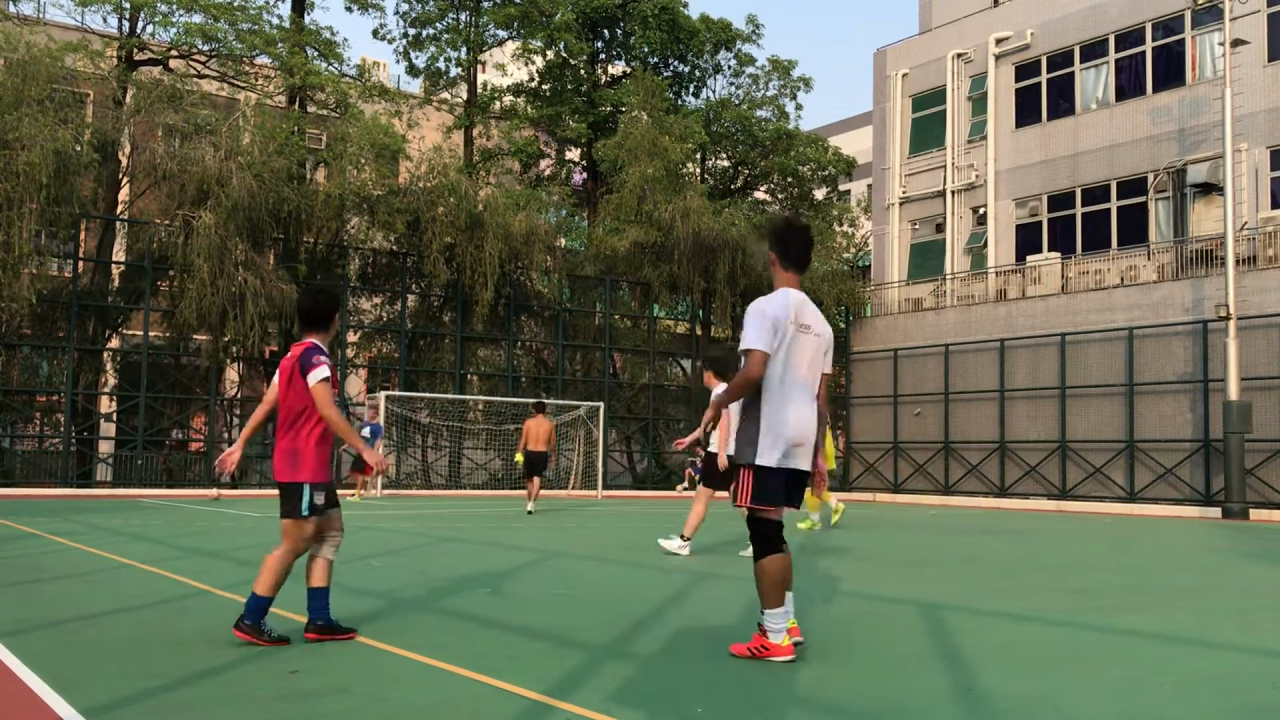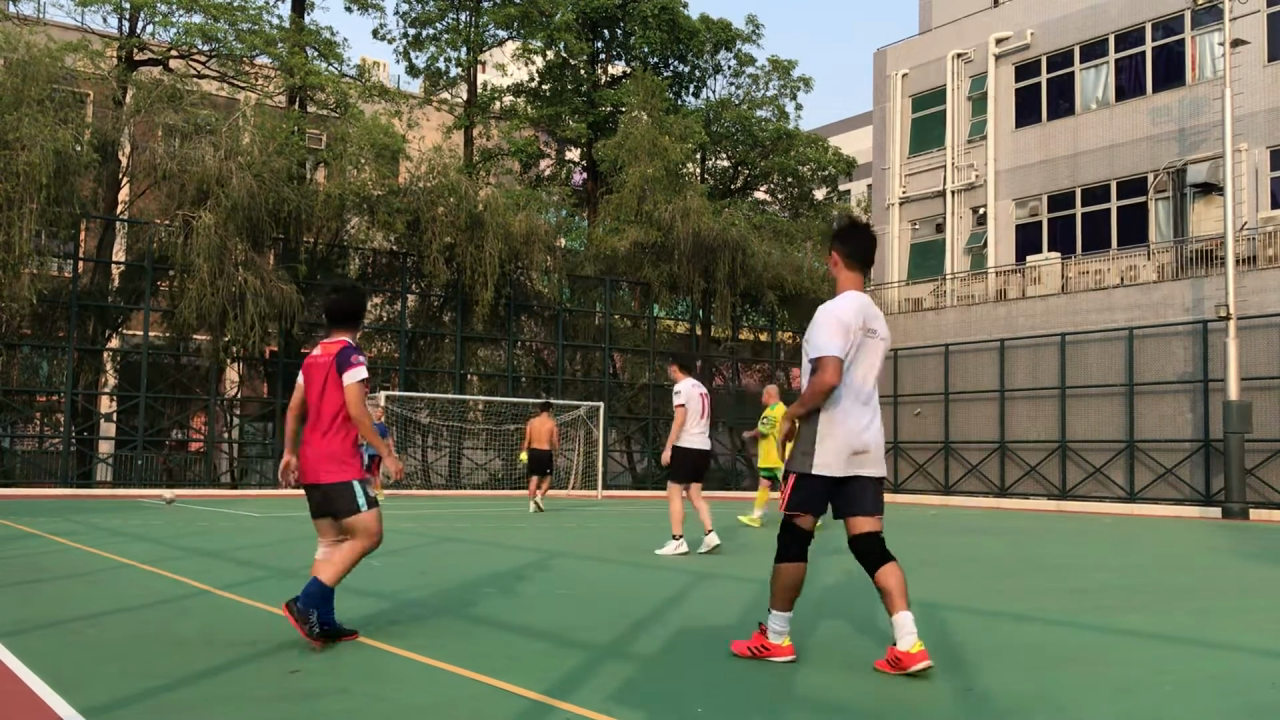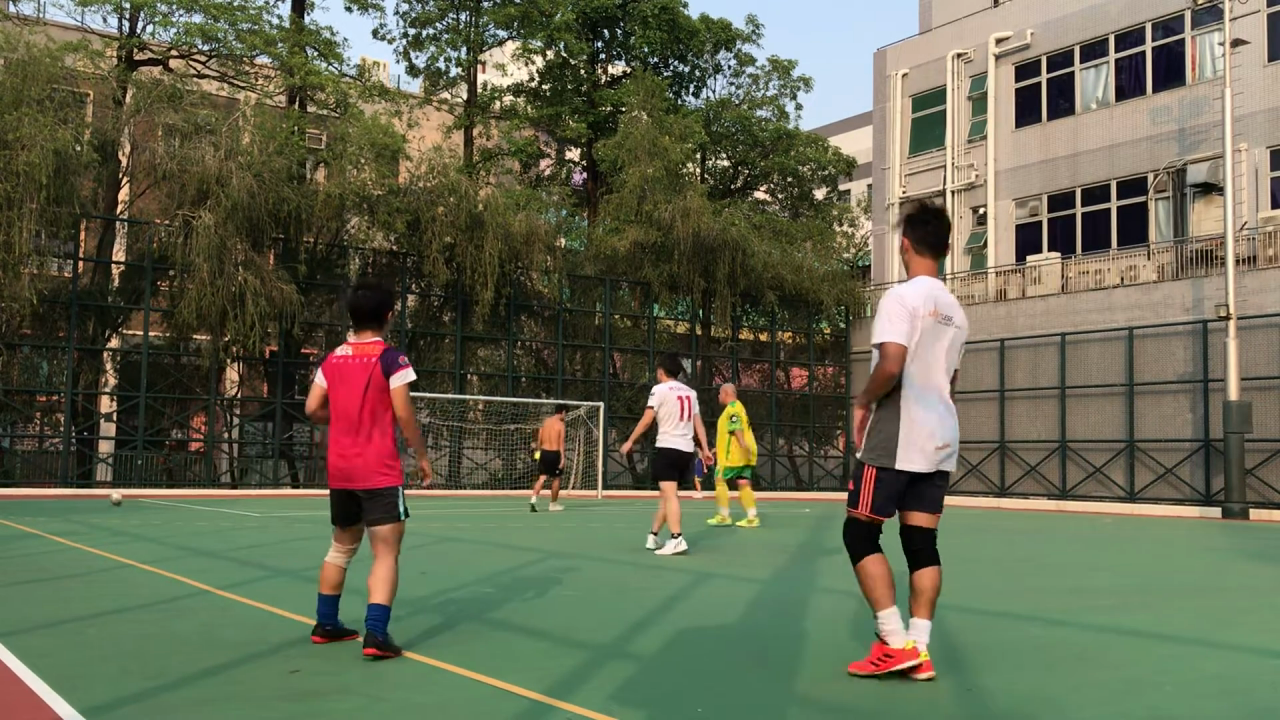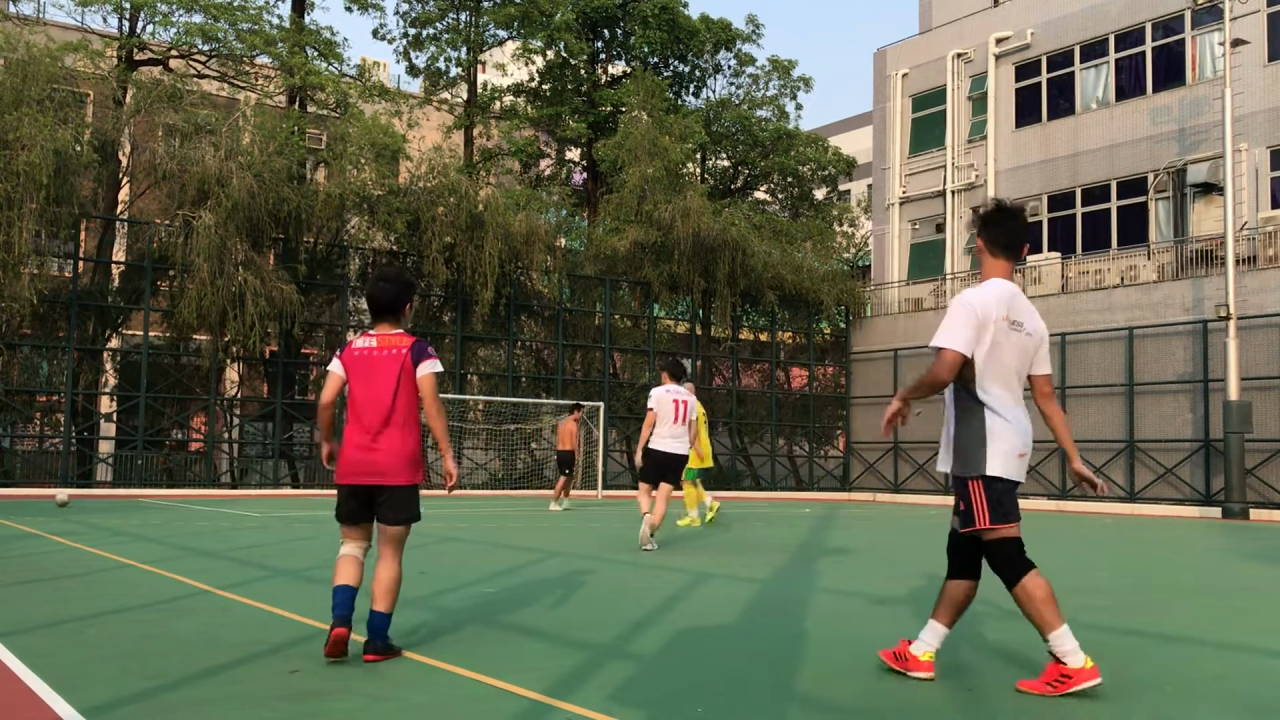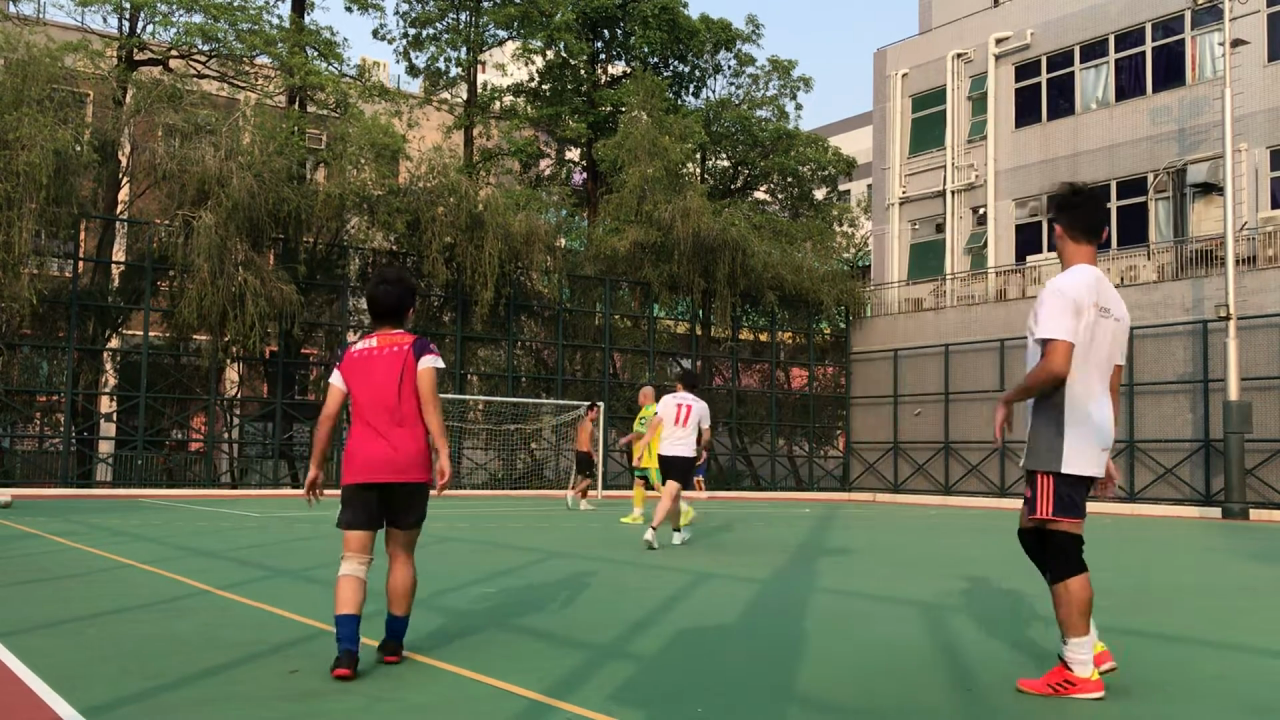
dt=0.3s
person 1, frame 1
left shoulder: (766, 307)
right shoulder: (819, 321)
left elbow: (754, 371)
left wrist: (717, 404)
right wrist: (819, 451)
left hip: (767, 437)
right hip: (801, 440)
left knee: (766, 532)
right knee: (768, 532)
left ankle: (776, 636)
right ankle: (786, 621)
person 1, frame 2
left shoulder: (834, 311)
right shoulder: (878, 320)
left elbow: (828, 380)
left wrist: (793, 416)
left hip: (826, 446)
right hip: (867, 445)
left knee: (793, 537)
right knee: (868, 543)
left ankle: (775, 638)
right ankle: (909, 644)
person 1, frame 3
left shoulder: (901, 296)
right shoulder: (954, 311)
left elbow: (890, 364)
left wrist: (862, 403)
left hip: (896, 438)
right hip: (940, 439)
left knee: (859, 533)
right knee: (920, 541)
left ankle: (895, 642)
right ankle: (916, 649)
person 1, frame 4
left shoulder: (973, 301)
right shoulder: (1030, 315)
left elbow: (944, 372)
right elbow: (1046, 397)
left wrist: (904, 398)
right wrist: (1073, 458)
left hip: (983, 447)
right hip: (1010, 446)
left knee: (1007, 555)
right knee: (963, 548)
left ankle: (1073, 663)
right ankle: (921, 652)
person 1, frame 5
left shoulder: (1064, 287)
right shoulder: (1113, 301)
left elbow: (1055, 366)
left wrist: (1007, 400)
right wrist: (1106, 456)
left hip: (1061, 439)
right hip: (1089, 438)
left knee: (1061, 548)
right knee: (1037, 535)
left ankle: (1079, 670)
right ankle: (1091, 648)
person 2, frame 1
left shoulder: (294, 356)
right shoulder: (315, 355)
left elbow: (266, 405)
right elbow: (328, 411)
left wrist: (239, 445)
right wrist: (364, 449)
left hip: (310, 467)
right hip: (304, 466)
left knee: (329, 534)
right knee: (294, 544)
left ankle: (319, 620)
right ankle: (250, 620)
person 2, frame 2
left shoulder: (313, 356)
right shoulder: (349, 354)
left elbow: (294, 409)
right elbow: (357, 411)
left wrist: (289, 452)
right wrist: (387, 454)
left hip: (312, 465)
right hip: (339, 465)
left knee: (332, 541)
right knee: (366, 536)
left ankle: (318, 621)
right ankle: (305, 602)
person 2, frame 3
left shoulder: (333, 358)
right shoulder: (391, 357)
left elbow: (313, 409)
right elbow: (403, 413)
right wrist: (421, 456)
left hip: (340, 470)
right hip: (380, 471)
left knee: (342, 546)
right knee: (386, 552)
left ankle: (326, 623)
right ankle: (376, 634)
person 2, frame 4
left shoulder: (349, 351)
right shoulder: (418, 350)
left elbow: (326, 401)
right elbow: (431, 405)
left wrist: (327, 442)
right wrist: (448, 456)
left hip: (354, 466)
right hip: (400, 468)
left knee: (352, 545)
right knee: (390, 552)
left ankle: (341, 620)
right ankle: (377, 639)
person 2, frame 5
left shoulder: (350, 355)
right shoulder: (420, 348)
left elbow: (328, 414)
right elbow: (429, 400)
left wrist: (315, 465)
right wrist: (442, 453)
left hip: (360, 468)
right hip: (409, 467)
left knee: (354, 559)
right knee: (402, 554)
left ankle: (346, 651)
right ankle: (393, 640)
person 3, frame 1
left shoulder: (720, 392)
right shoulder: (726, 391)
left elbow: (723, 422)
left wrist: (721, 452)
right wrist: (690, 438)
left hip: (721, 454)
right hip: (733, 454)
left knee: (701, 498)
left ankle: (683, 542)
person 3, frame 2
left shoulder: (681, 387)
right shoulder: (701, 388)
left elbow: (679, 420)
left wrist: (668, 448)
left hip: (686, 447)
right hip: (703, 448)
left knee: (674, 495)
right knee: (695, 495)
left ankle: (678, 541)
right ankle: (709, 534)
person 3, frame 3
left shoulder: (660, 389)
right shoulder: (690, 392)
left elbow: (647, 420)
right elbow: (698, 423)
left wrist: (630, 441)
right wrist: (705, 449)
left hip: (667, 448)
right hip: (686, 450)
left knee: (669, 495)
right knee: (667, 495)
left ankle: (677, 540)
right ankle: (653, 536)
person 3, frame 4
left shoulder: (657, 392)
right shoulder: (691, 397)
left elbow: (648, 423)
right elbow: (693, 430)
left wrist: (639, 449)
right wrist: (688, 448)
left hip: (657, 449)
right hip: (680, 453)
left knee: (644, 492)
right knee: (662, 497)
left ankle: (647, 518)
right ankle: (649, 537)
person 3, frame 5
left shoulder: (667, 399)
right shoulder: (702, 405)
left elbow: (653, 427)
right elbow: (706, 436)
left wrist: (640, 448)
right wrist: (699, 449)
left hip: (665, 453)
right hip: (686, 455)
left knee: (673, 494)
right knee: (668, 496)
left ankle: (678, 532)
right ankle: (652, 530)
